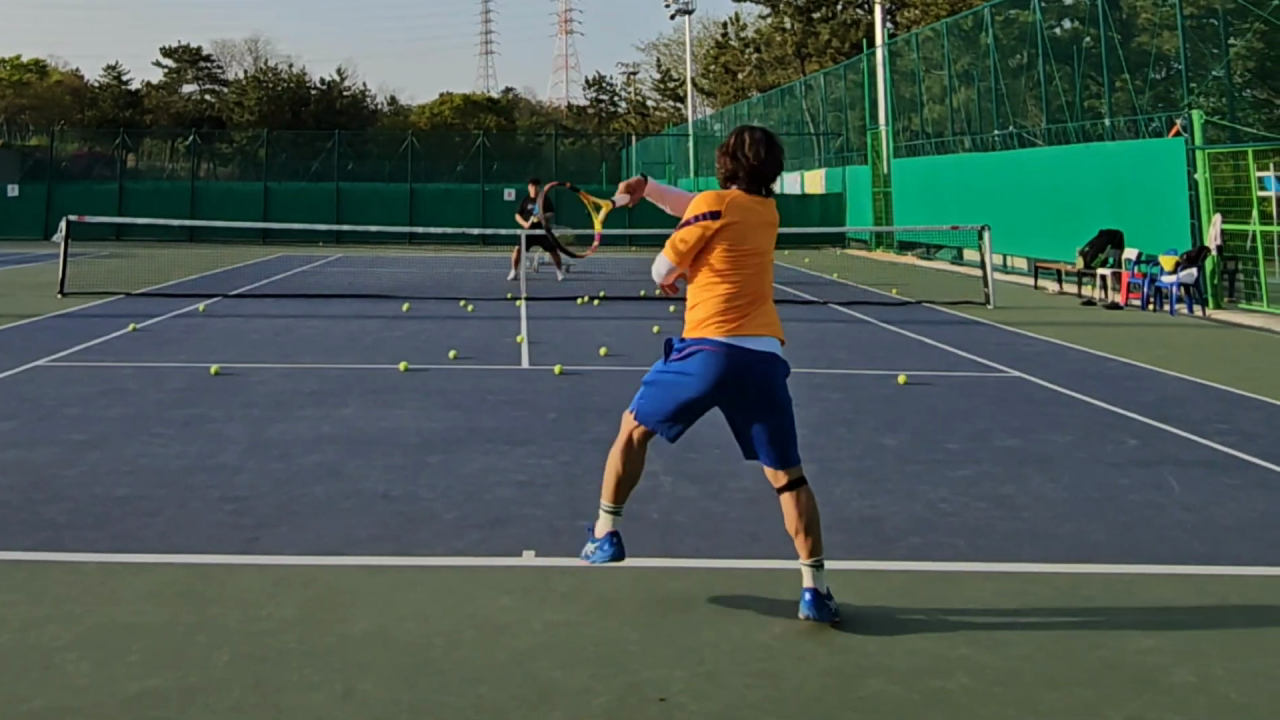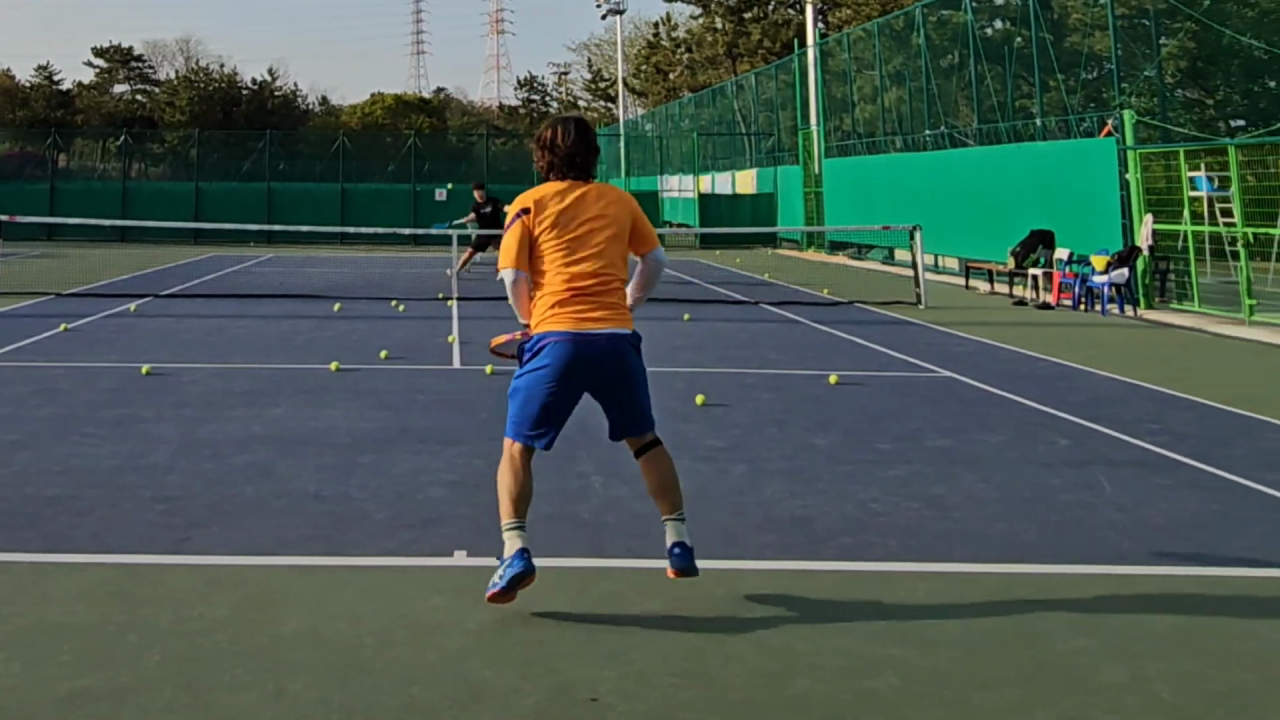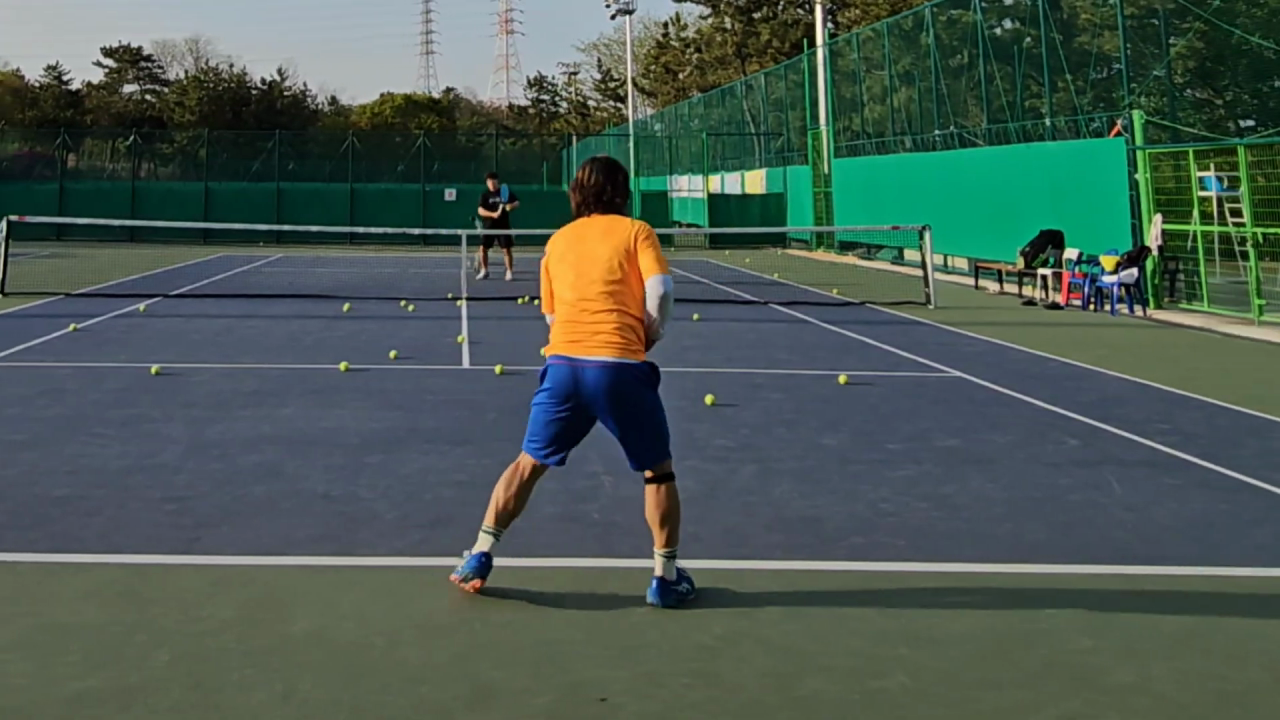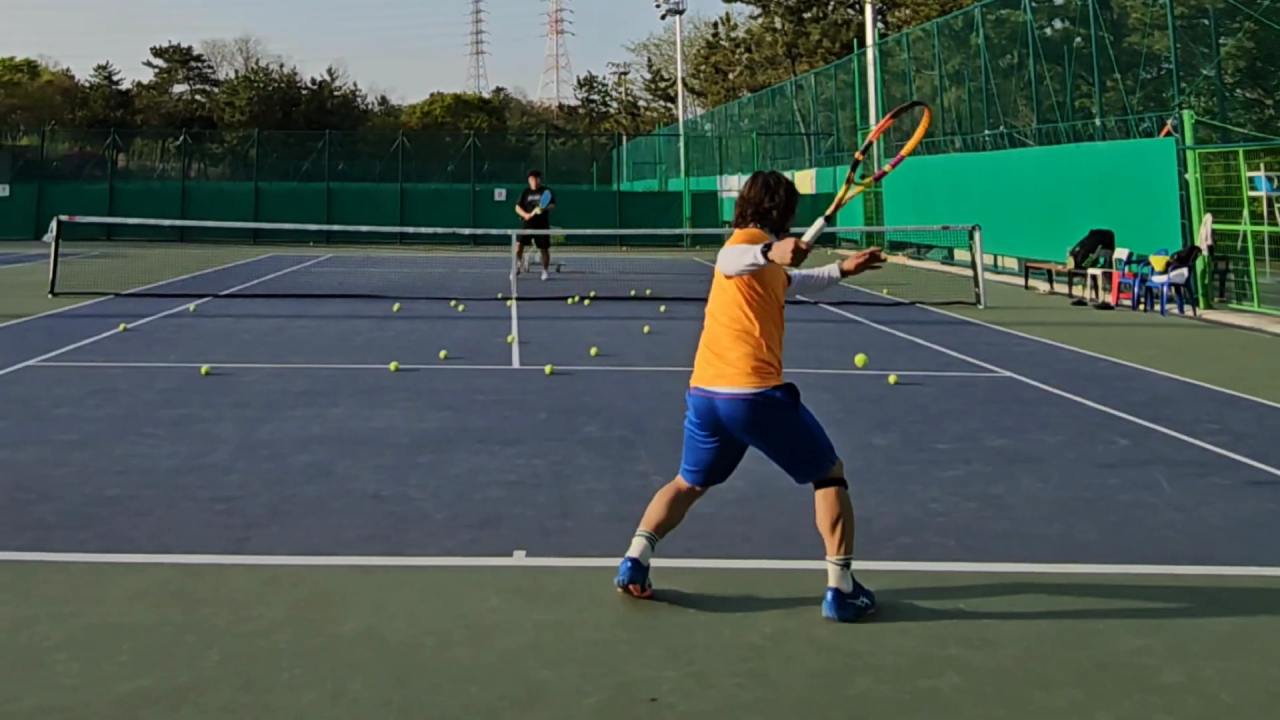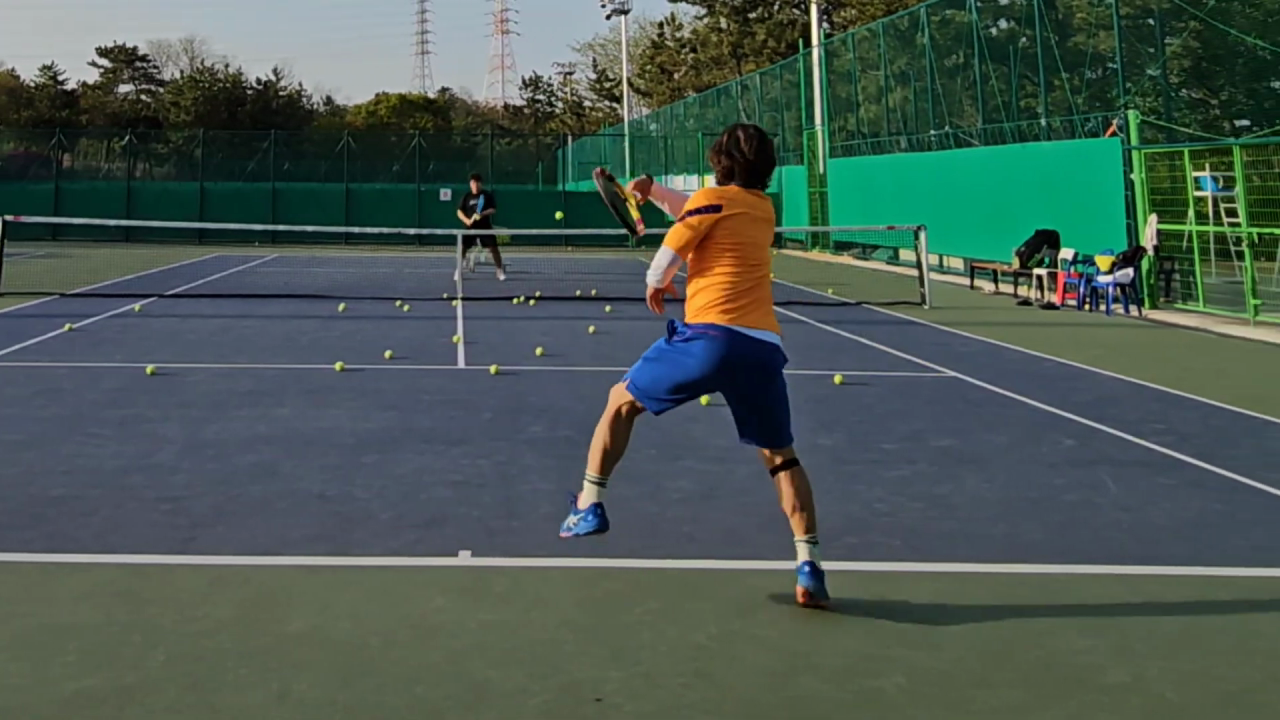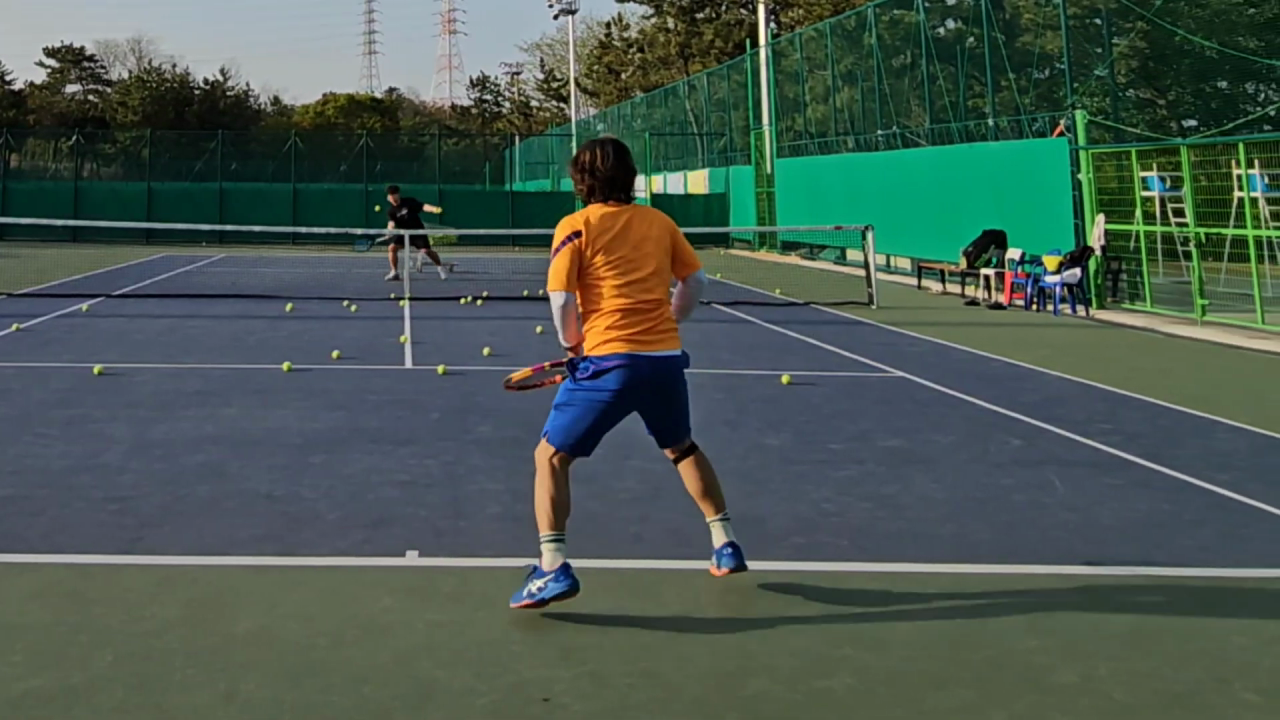
dt=0.5s
person 1, frame 1
left shoulder: (713, 203)
right shoulder: (768, 212)
left elbow: (665, 271)
left wrist: (669, 277)
right wrist: (647, 188)
left hip: (708, 349)
right hip: (763, 357)
left knee: (633, 429)
right knee: (788, 476)
left ankle: (607, 532)
right ankle: (814, 590)
person 1, frame 2
left shoulder: (529, 205)
right shoulder: (621, 200)
left elbow: (512, 276)
right elbow: (654, 259)
left wrist: (530, 319)
left hip: (559, 342)
right hip: (618, 341)
left knee: (517, 452)
right knee: (645, 443)
left ankle: (515, 555)
right ankle: (678, 545)
person 1, frame 3
left shoulder: (557, 241)
right shoulder: (637, 231)
right elbow: (660, 290)
right wrist: (651, 332)
left hip: (564, 364)
right hip: (621, 368)
left knee: (528, 464)
right knee: (659, 470)
left ankle: (480, 555)
right ankle: (666, 575)
person 1, frame 4
left shoulder: (754, 243)
right shoulder: (746, 240)
left elbow: (779, 283)
right elbow: (726, 263)
left wrist: (843, 269)
right wrist: (766, 253)
left hip: (706, 393)
right hip: (758, 397)
left knee: (688, 483)
right knee: (830, 477)
left ankle: (635, 560)
right ankle: (840, 587)
person 1, frame 5
left shoulder: (711, 200)
right shoulder: (765, 209)
left elbow: (665, 261)
left wrist: (655, 288)
right wrist: (654, 191)
left hip: (709, 335)
right hip: (762, 347)
left knee: (620, 403)
right knee: (782, 456)
left ankle: (589, 505)
right ankle: (808, 567)
person 1, frame 6
left shoulder: (576, 226)
right shoulder: (658, 220)
left elbow: (563, 299)
right elbow: (696, 278)
left wrist: (572, 339)
left hip: (610, 364)
right hip: (665, 360)
left knee: (551, 459)
right knee: (682, 450)
left ankle: (553, 570)
right ankle: (726, 545)
